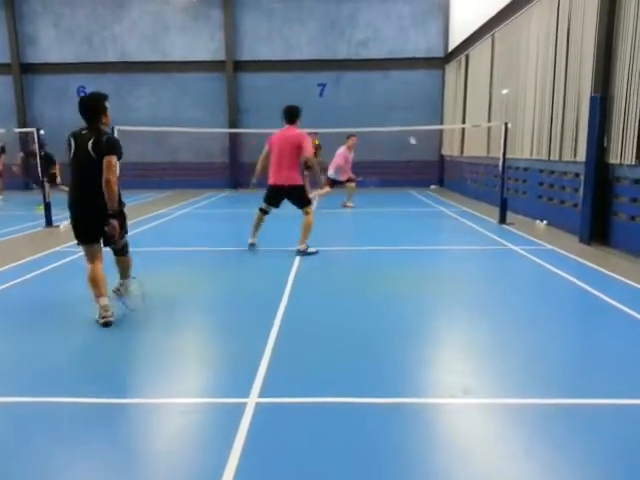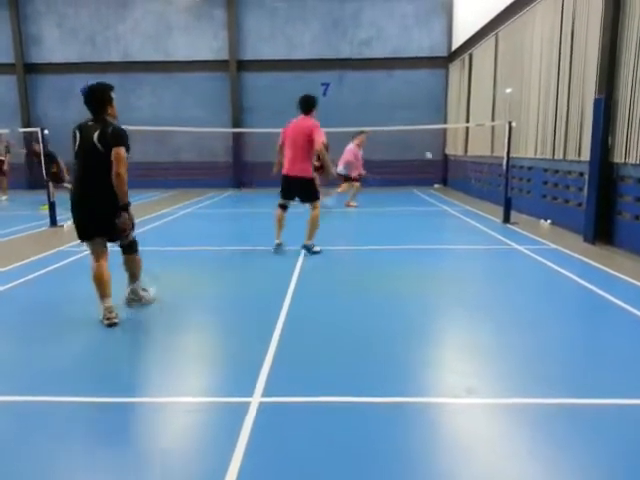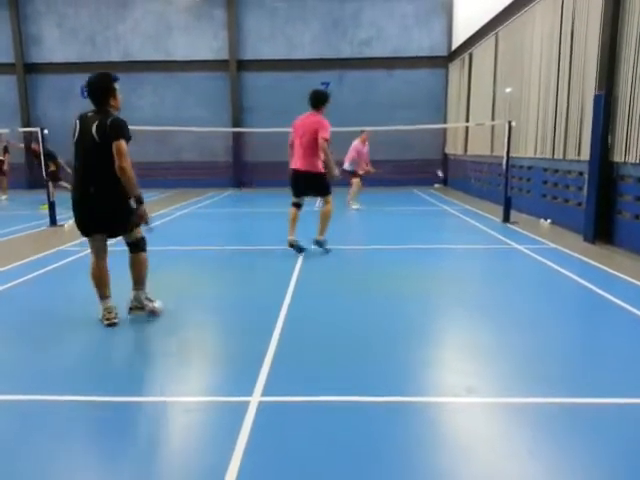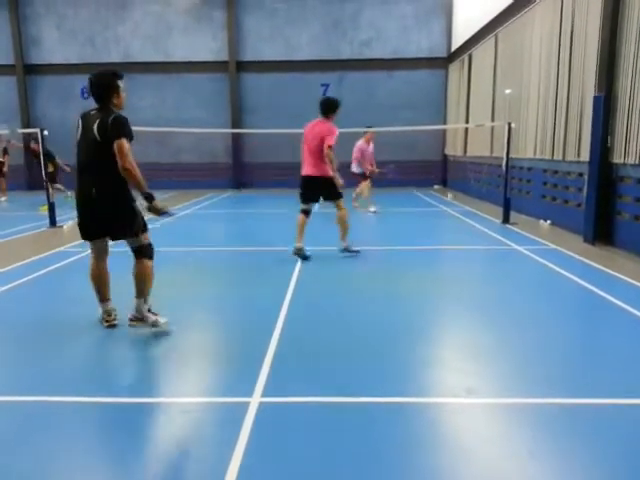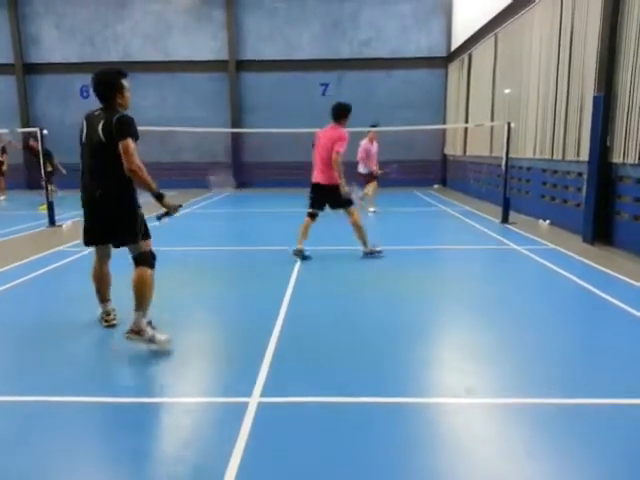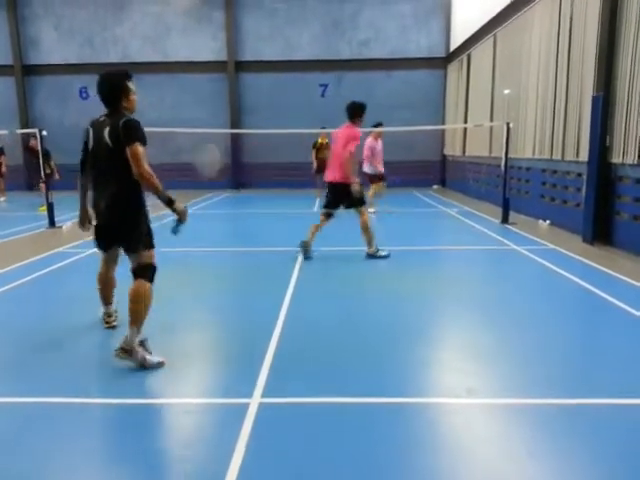
dt=0.1s
person 1, frame 1
left shoulder: (73, 139)
right shoulder: (109, 142)
right elbow: (109, 179)
right wrist: (113, 215)
left hip: (79, 207)
right hip: (104, 208)
left knee: (94, 259)
right knee: (120, 247)
left ankle: (104, 307)
right ankle: (123, 285)
person 1, frame 2
left shoulder: (78, 131)
right shoulder: (115, 133)
right elbow: (119, 172)
right wrist: (124, 208)
left hip: (81, 203)
right hip: (109, 201)
left knee: (99, 257)
right knee: (129, 245)
left ankle: (108, 309)
right ankle: (136, 291)
person 1, frame 3
left shoulder: (81, 121)
right shoulder: (115, 124)
right elbow: (122, 166)
right wrist: (138, 200)
left hip: (83, 196)
right hip: (111, 195)
left knee: (98, 253)
right knee: (137, 243)
left ankle: (107, 310)
right ankle: (140, 300)
person 1, frame 4
left shoulder: (83, 119)
right shoulder: (117, 122)
right elbow: (126, 165)
right wrist: (149, 198)
left hip: (86, 199)
right hip: (115, 197)
left knee: (98, 255)
right knee: (143, 250)
left ankle: (107, 312)
right ankle: (141, 311)
person 1, frame 5
left shoulder: (88, 121)
right shoulder: (121, 121)
right elbow: (131, 167)
right wrist: (160, 197)
left hip: (93, 201)
right hip: (119, 201)
left knee: (101, 257)
right knee: (144, 259)
left ankle: (107, 312)
right ankle: (140, 324)
person 1, frame 6
left shoulder: (93, 127)
right shoulder: (129, 125)
left elbow: (84, 172)
right elbow: (142, 172)
left wrist: (84, 208)
right wrist: (171, 202)
left hip: (103, 206)
right hip: (128, 207)
left knee: (109, 260)
right knee: (144, 270)
left ankle: (108, 313)
right ankle: (131, 343)
person 2, frame 1
left shoulder: (274, 136)
right shoulder: (301, 135)
left elbow: (264, 158)
right elbow: (308, 157)
left wrist: (256, 176)
right wrist: (319, 174)
left hip: (275, 182)
right hip: (294, 182)
left knee: (263, 210)
right knee: (308, 212)
left ankle: (252, 240)
right ankle: (302, 246)
person 2, frame 2
left shoulder: (289, 125)
right shoulder: (314, 125)
left elbow: (280, 147)
right elbow: (319, 149)
left wrist: (277, 165)
right wrist: (330, 168)
left hip: (288, 173)
right hip: (305, 174)
left knee: (282, 206)
right knee: (315, 207)
left ankle: (278, 241)
right ankle: (308, 243)
person 2, frame 3
left shoulder: (298, 120)
right shoulder: (322, 122)
left elbow: (291, 143)
right elbow: (323, 146)
left wrist: (293, 161)
right wrist: (333, 167)
left hip: (297, 168)
right hip: (314, 169)
left knee: (297, 203)
right knee: (327, 202)
left ankle: (292, 239)
right ankle: (320, 237)
person 2, frame 4
left shoulder: (309, 126)
right shoulder: (330, 129)
right elbow: (327, 153)
right wrist: (336, 176)
left hip: (307, 174)
right hip: (323, 175)
left knee: (305, 210)
right knee: (341, 207)
left ankle: (299, 246)
right ankle: (345, 244)
person 2, frame 5
left shoulder: (321, 132)
right shoulder: (341, 134)
right elbow: (335, 159)
right wrist: (342, 183)
left hip: (317, 181)
right hip: (332, 182)
left knee: (311, 215)
right knee: (352, 213)
left ankle: (299, 247)
right ankle: (367, 248)
person 2, frame 6
left shoulder: (339, 131)
right shoulder: (355, 133)
right elbow: (348, 157)
right wrist: (354, 182)
left hip: (332, 179)
right hip: (345, 180)
left knee: (327, 214)
right knee: (362, 213)
left ankle: (307, 242)
right ankle: (372, 250)
